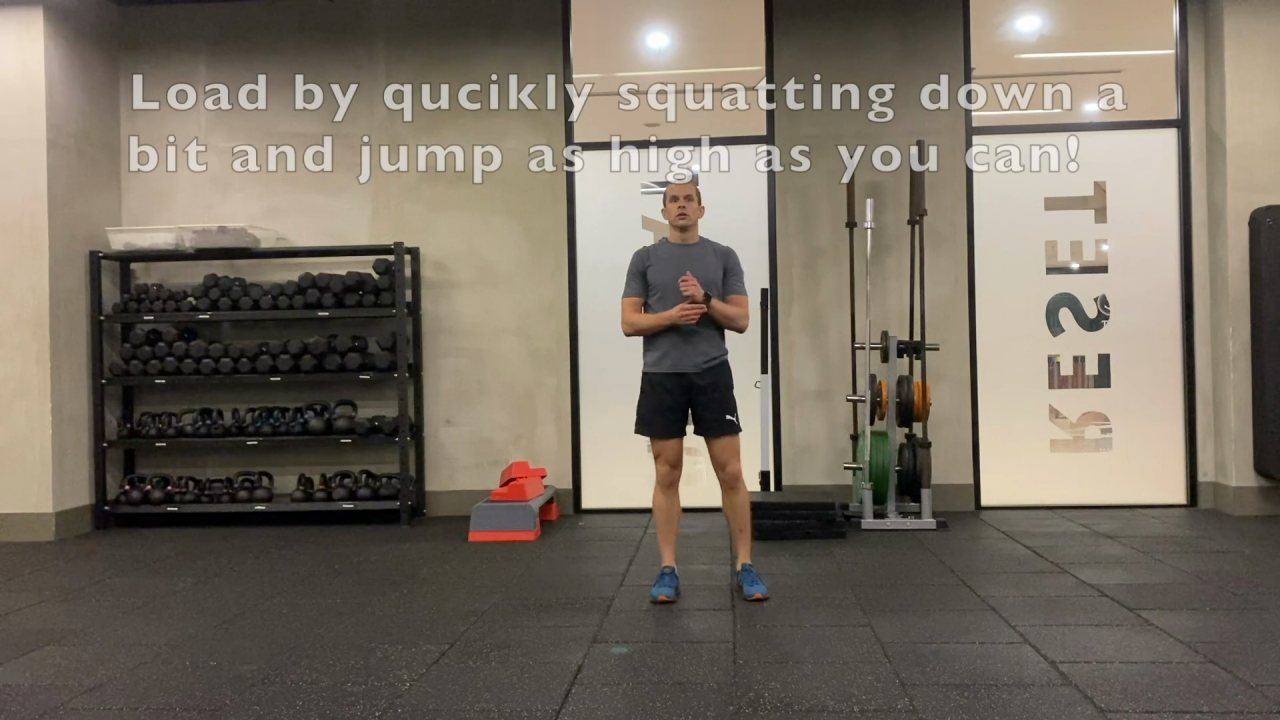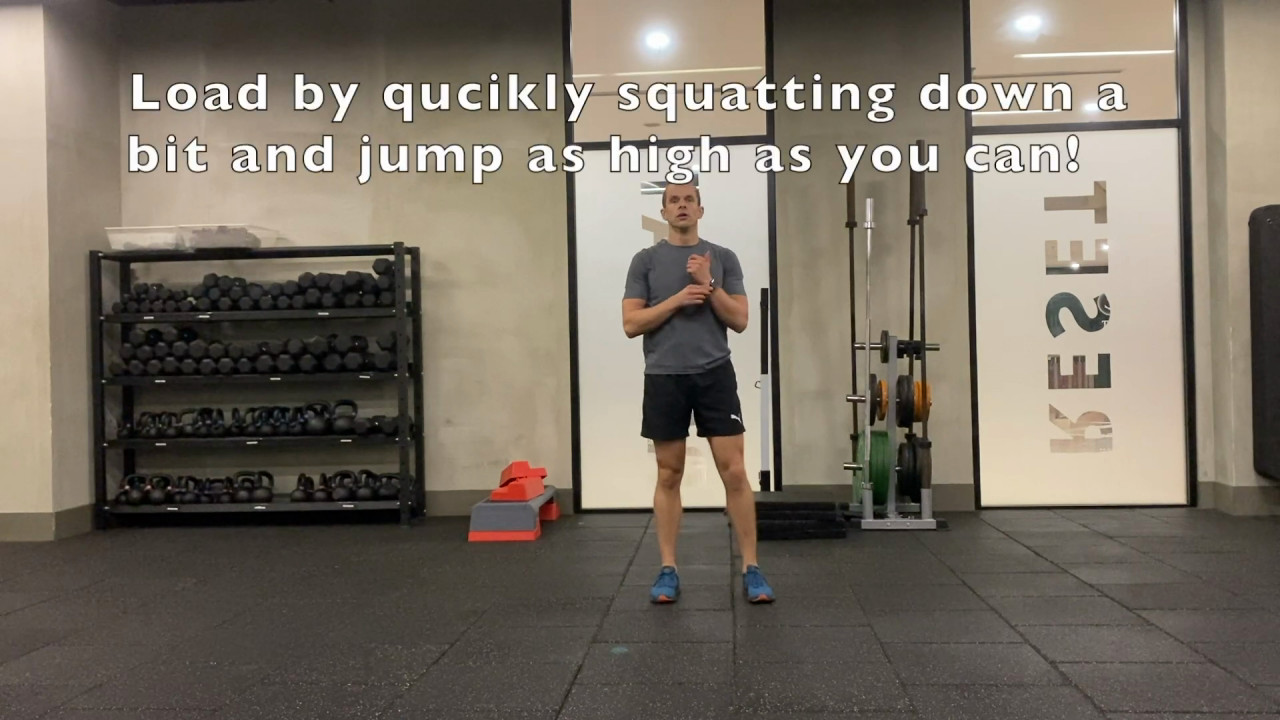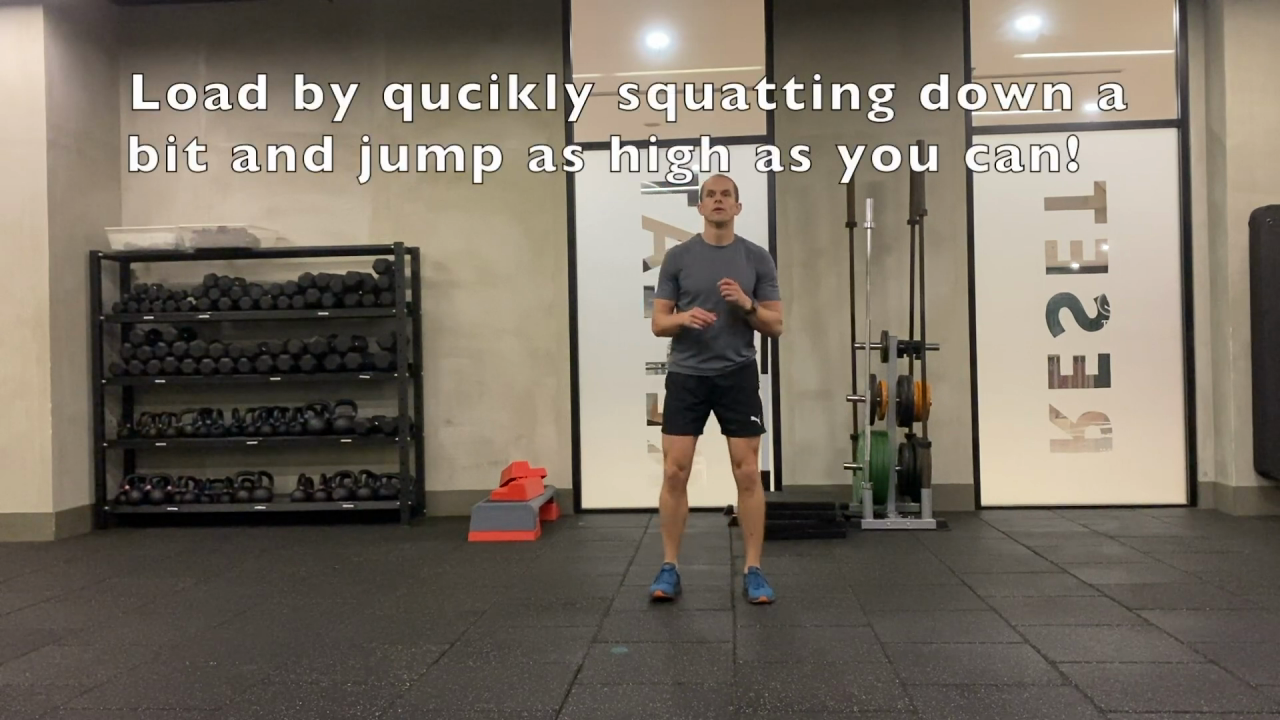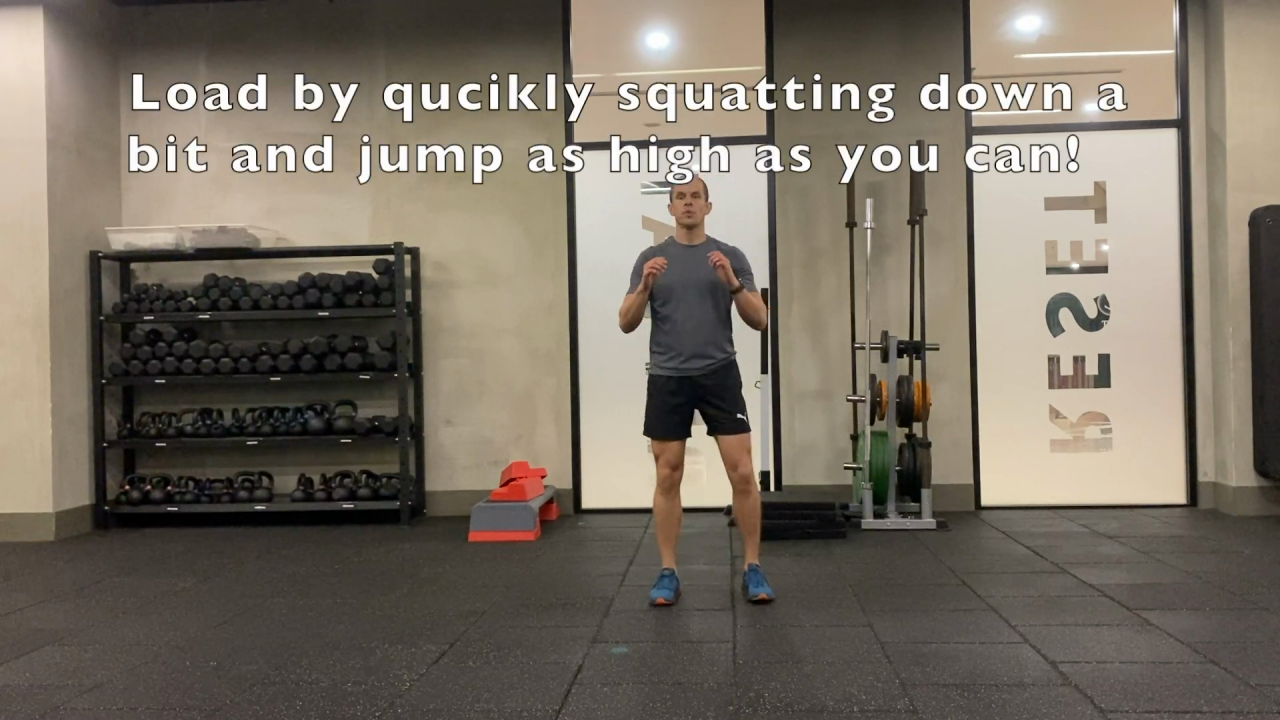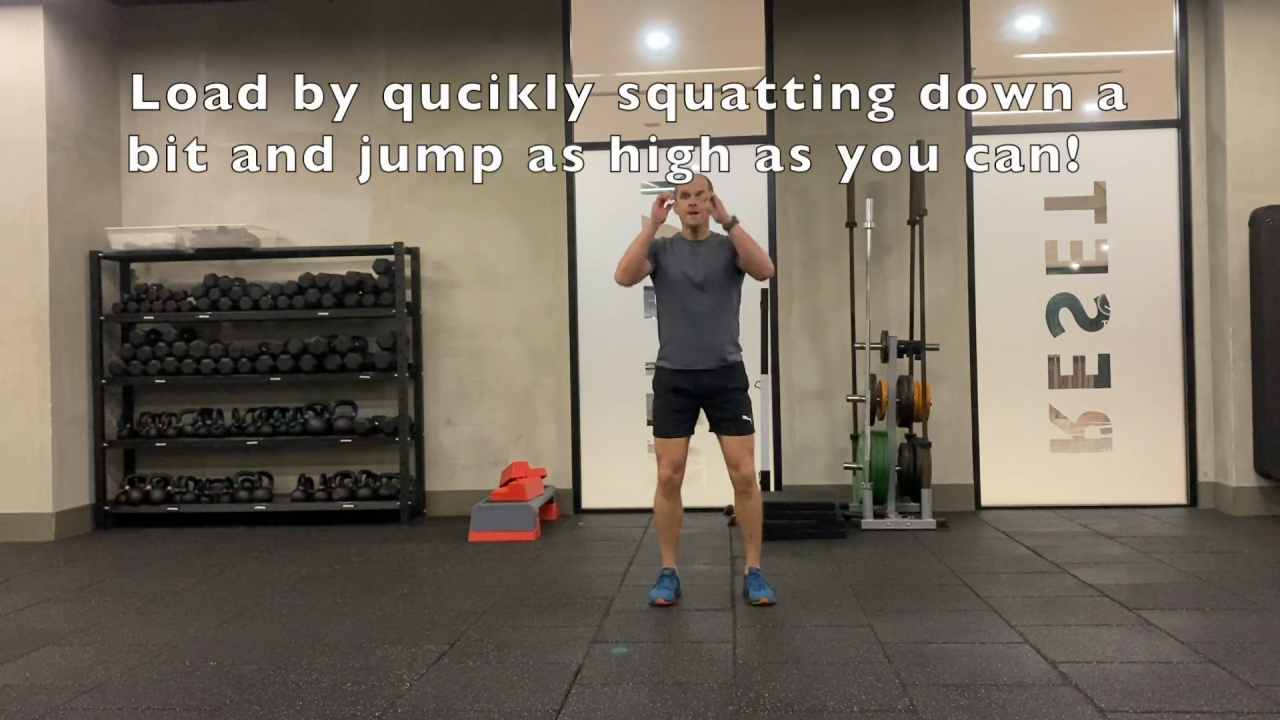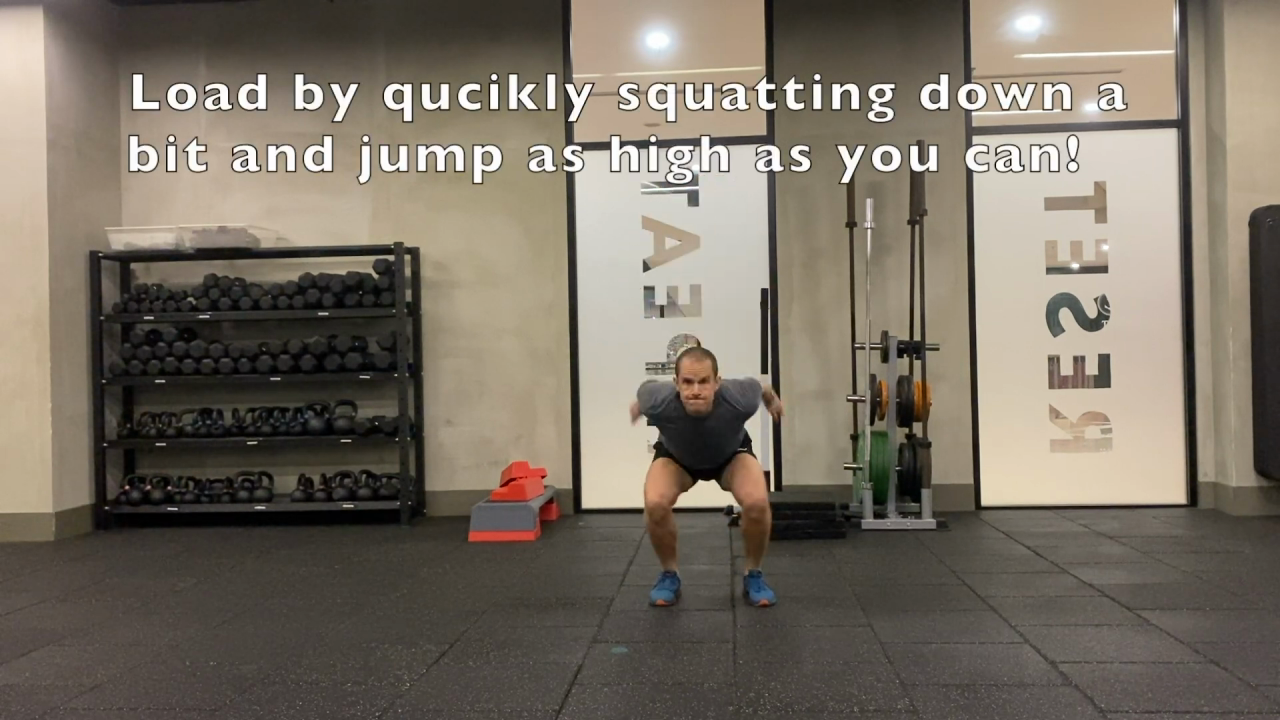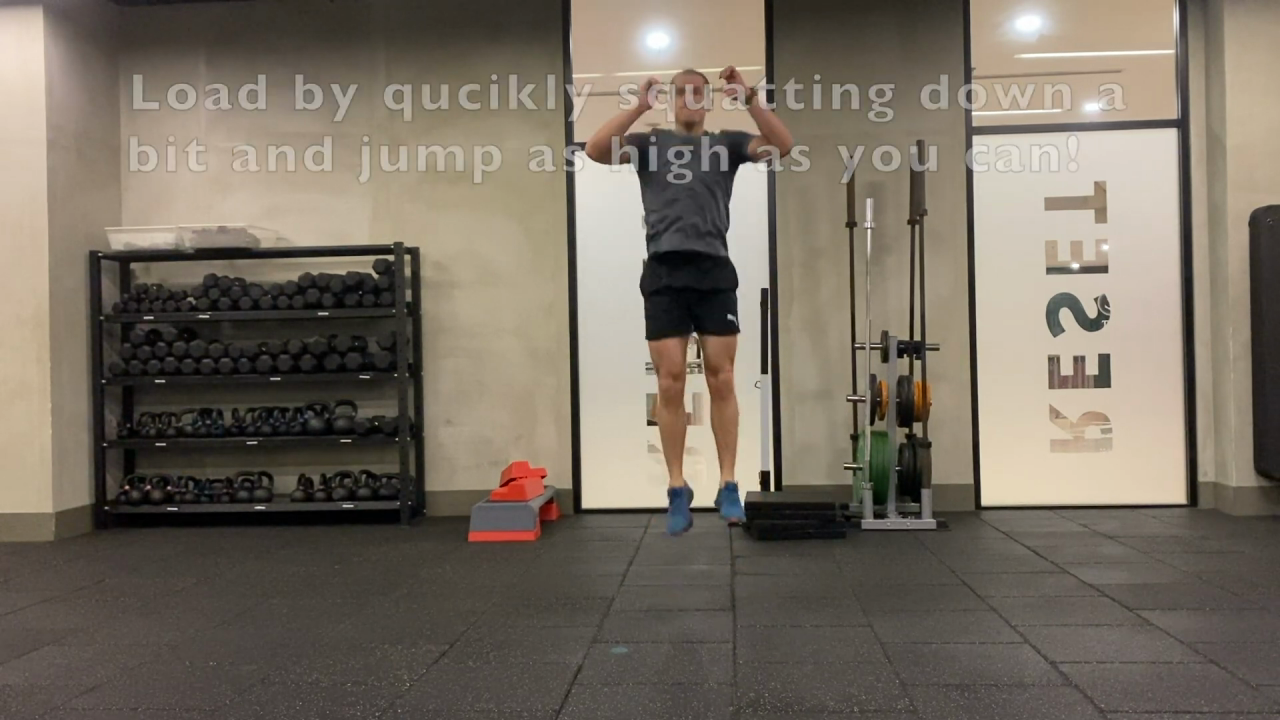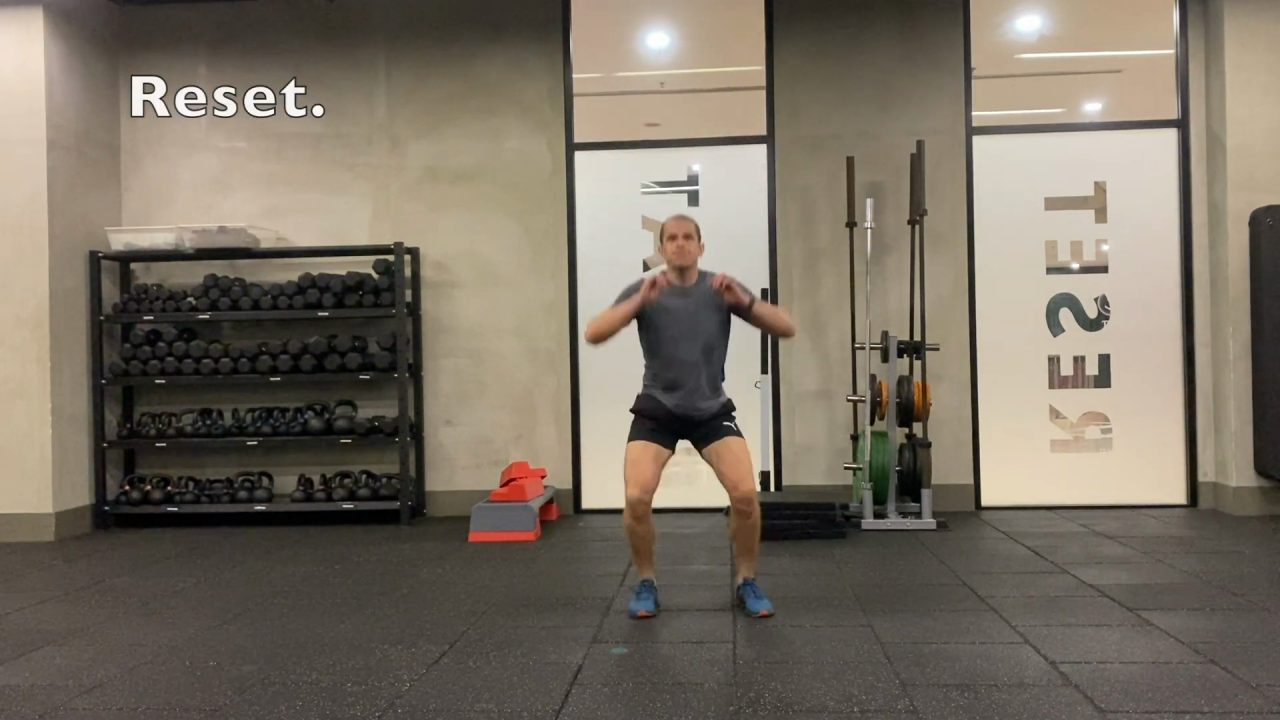
dt=0.5s
person 1, frame 1
left shoulder: (723, 257)
right shoulder: (645, 258)
left elbow: (741, 320)
right elbow: (629, 322)
left wrist: (704, 300)
right wrist: (671, 315)
left hip: (712, 374)
right hip: (662, 377)
left knee: (730, 473)
right knee: (667, 475)
left ankle: (744, 565)
right ankle: (668, 569)
person 1, frame 2
left shoulder: (723, 258)
right shoulder: (645, 260)
left elbow: (739, 320)
right elbow: (632, 323)
left wrist: (708, 284)
right wrist: (678, 297)
left hip: (715, 374)
right hip: (664, 378)
left knee: (734, 473)
right knee: (668, 476)
left ankle: (751, 568)
right ankle: (668, 569)
person 1, frame 3
left shoulder: (757, 258)
right shoulder: (677, 257)
left elbow: (775, 326)
right elbow: (659, 324)
left wrist: (747, 304)
right wrist: (681, 320)
left hip: (738, 376)
right hip: (686, 376)
left knee: (747, 475)
right knee: (675, 474)
left ankle: (753, 570)
right ankle: (669, 568)
person 1, frame 4
left shoulder: (731, 256)
right shoulder: (651, 258)
left elbow: (760, 320)
right elbow: (626, 323)
left wrist: (733, 282)
right wrist: (644, 286)
left hip: (719, 374)
right hip: (667, 378)
left knee: (743, 474)
right knee: (667, 478)
left ankle: (752, 567)
right ankle: (668, 572)
person 1, frame 5
left shoulder: (732, 245)
right shoulder: (659, 247)
left elbow: (764, 270)
right elbow: (623, 277)
left wrist: (730, 221)
right wrist: (651, 225)
left hip: (727, 377)
right hip: (673, 380)
left knee: (744, 476)
right knee: (669, 479)
left ankle: (754, 571)
right ankle: (668, 572)
person 1, frame 6
left shoulder: (740, 397)
right shoulder: (659, 401)
left elbow: (760, 388)
left wrist: (773, 400)
right wrist: (637, 406)
left hip: (730, 454)
right hip: (676, 457)
left knee: (757, 502)
right knee: (655, 503)
left ankle: (753, 574)
right ankle: (670, 573)
person 1, frame 7
left shoulder: (726, 145)
right shoulder: (648, 143)
left elbow: (782, 147)
right elbow: (595, 150)
left wrist: (749, 98)
right wrist: (637, 108)
left hip: (713, 271)
right hip: (663, 271)
left knee: (721, 381)
right knee: (670, 385)
left ankle: (728, 484)
right ankle: (677, 488)
person 1, frame 8
left shoulder: (720, 287)
right shoulder: (642, 289)
left elbow: (787, 328)
right elbow: (592, 334)
left wrist: (744, 302)
right wrist: (640, 300)
left hip: (711, 410)
right hip: (658, 410)
left knee: (745, 494)
right knee: (636, 497)
left ankle: (747, 580)
right ankle: (646, 581)
